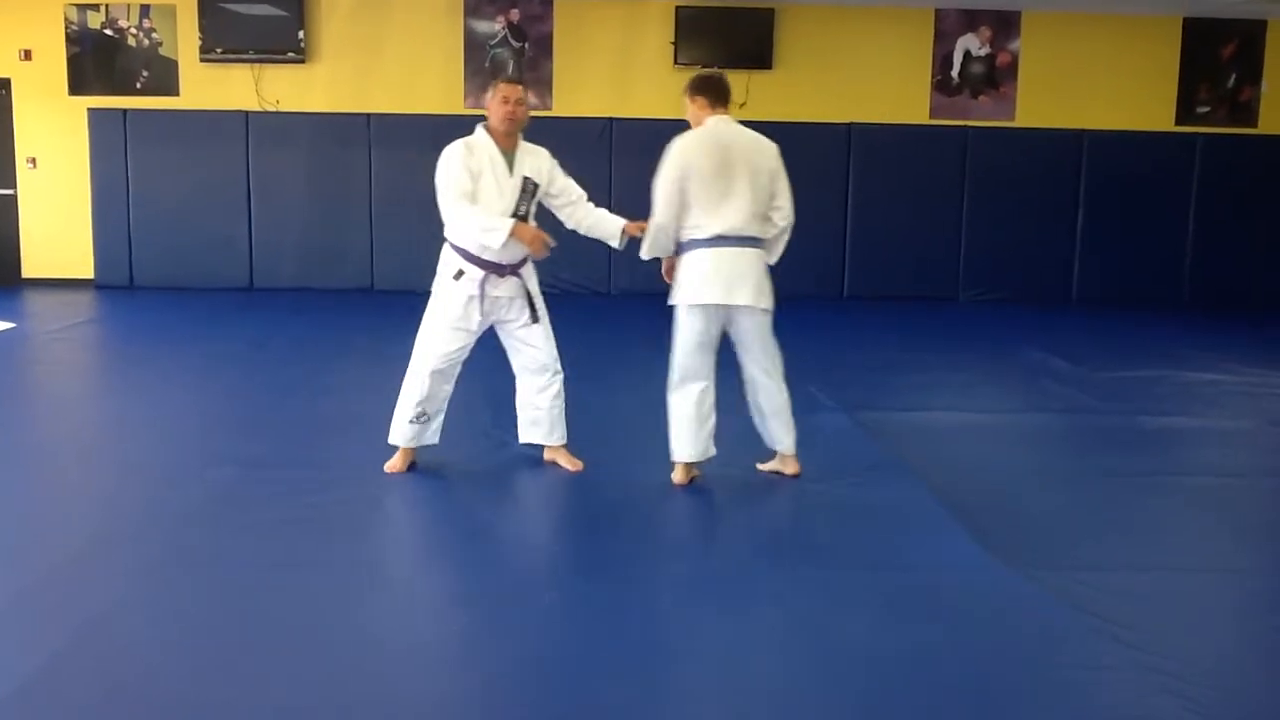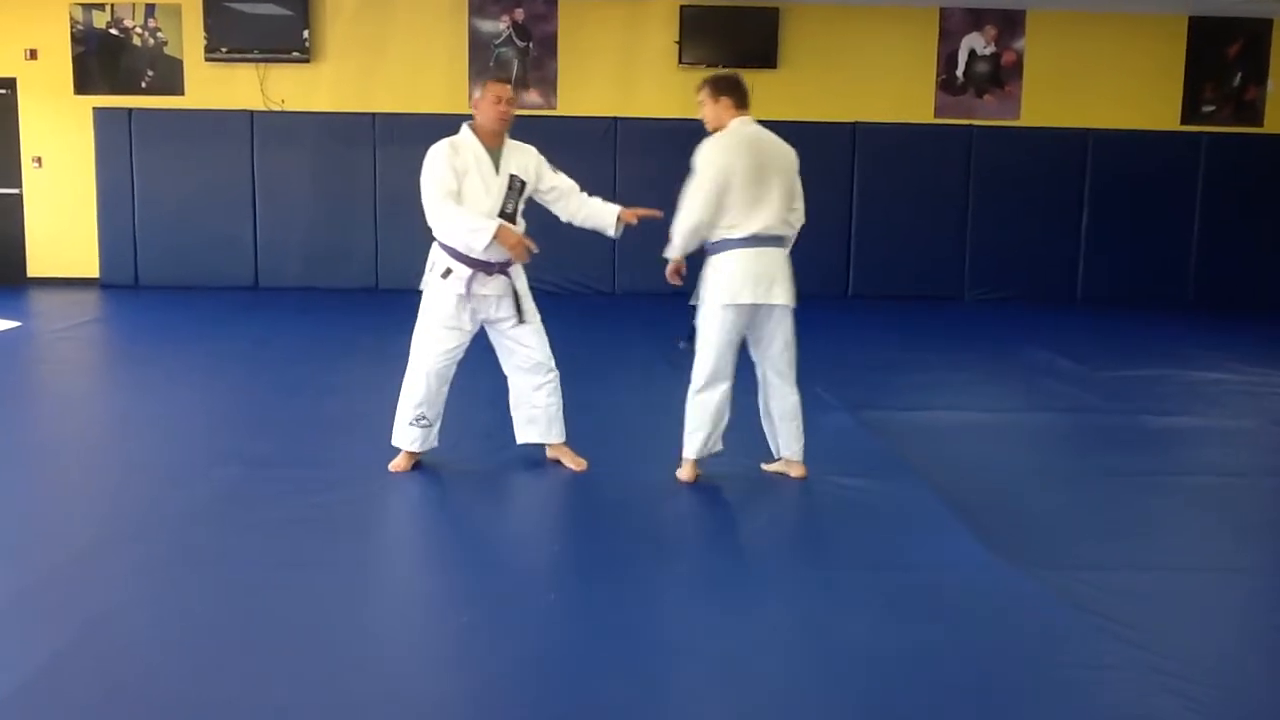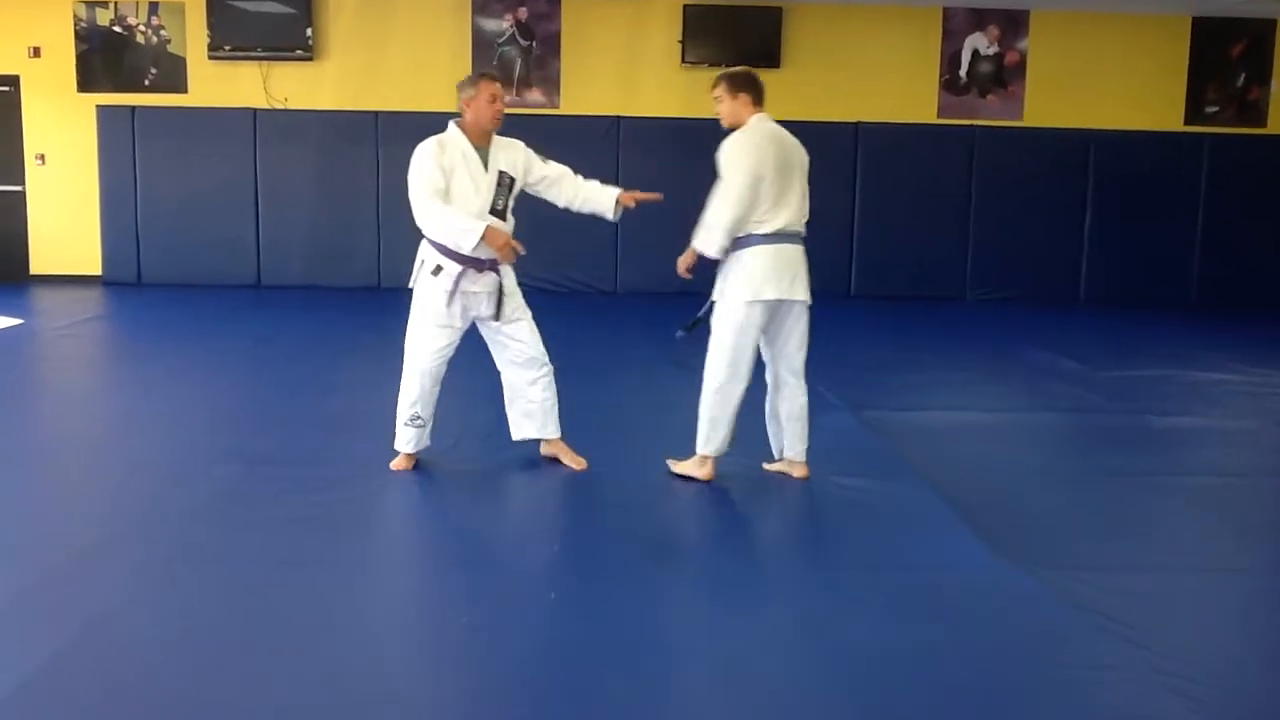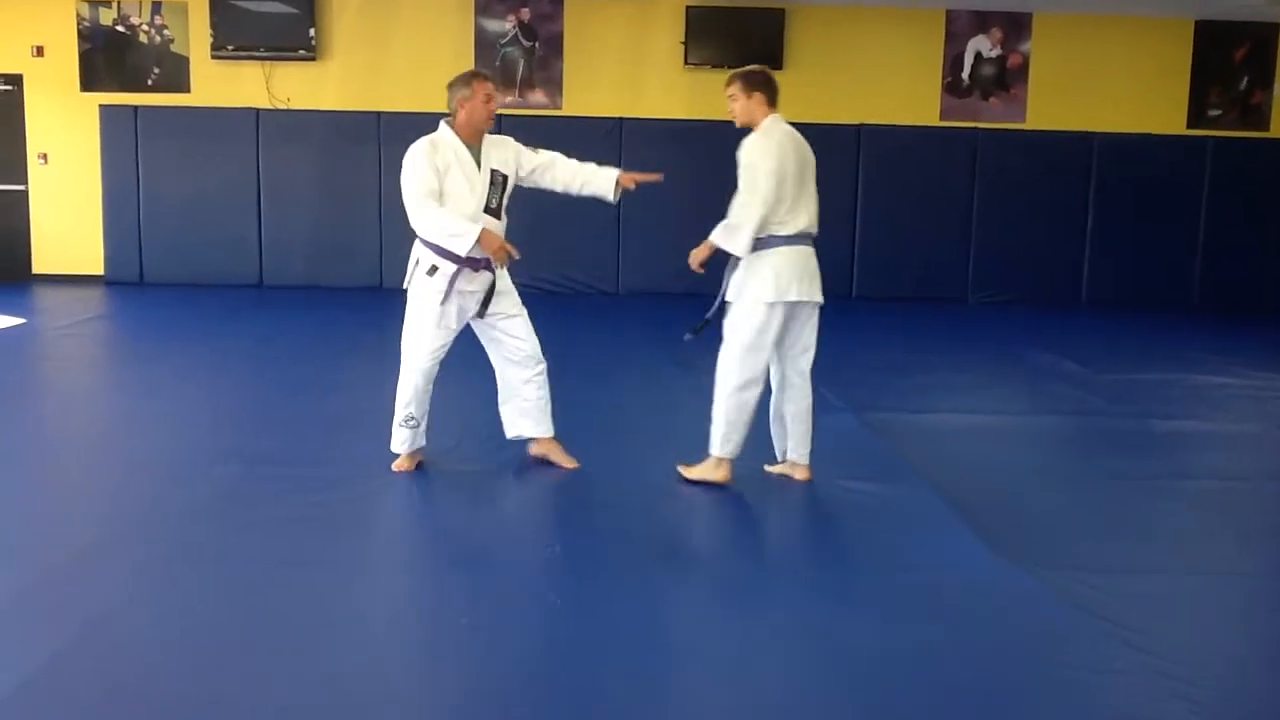
dt=0.1s
person 1, frame 1
left shoulder: (683, 147)
right shoulder: (764, 147)
left elbow: (663, 214)
right elbow: (783, 214)
left wrist: (665, 255)
left hip: (699, 265)
right hip: (747, 264)
left knee: (691, 371)
right knee: (763, 365)
left ankle: (685, 463)
right ankle: (786, 454)
person 1, frame 2
left shoulder: (717, 147)
right shoulder: (782, 148)
left elbow: (696, 209)
right elbow: (796, 212)
left wrist: (677, 254)
left hip: (732, 266)
right hip: (774, 265)
left knee: (711, 368)
right knee: (777, 368)
left ankle: (691, 462)
right ankle: (791, 457)
person 1, frame 3
left shoulder: (740, 143)
right shoulder: (793, 145)
left elbow: (730, 205)
left wrist: (696, 249)
left hip: (749, 262)
right hip: (790, 262)
left knee: (727, 363)
right knee: (788, 367)
left ankle: (704, 458)
right ankle: (794, 458)
person 1, frame 4
left shoulder: (761, 141)
right shoulder: (796, 141)
left elbow: (752, 205)
left wrist: (711, 244)
left hip: (768, 265)
right hip: (800, 261)
left knee: (740, 365)
right knee: (794, 369)
left ankle: (719, 461)
right ankle: (797, 459)
person 2, frame 1
left shoulder: (539, 159)
right shoulder: (460, 153)
left elbow: (576, 207)
right elbow: (457, 212)
left wrist: (622, 228)
right wrist: (513, 229)
left hip: (515, 279)
right hip: (465, 276)
left knee: (542, 363)
right knee: (434, 361)
left ankle: (553, 444)
right ankle: (408, 445)
person 2, frame 2
left shoulder: (525, 157)
right shoulder: (446, 153)
left elbow: (567, 197)
right elbow: (440, 213)
left wrist: (617, 213)
right wrist: (498, 232)
left hip: (504, 279)
right hip: (454, 276)
left knee: (536, 362)
right knee: (430, 364)
left ankle: (555, 443)
right ankle: (411, 446)
person 2, frame 3
left shoulder: (514, 152)
right shoulder: (433, 151)
left elbow: (562, 184)
right elbow: (429, 212)
left wrist: (615, 197)
right wrist: (484, 232)
left hip: (494, 276)
right hip: (445, 274)
left knee: (529, 357)
right knee: (424, 362)
left ankle: (550, 439)
right ankle: (410, 447)
person 2, frame 4
left shoulder: (505, 150)
right shoulder: (426, 151)
left elbow: (557, 170)
right elbow: (423, 213)
left wrist: (615, 176)
right wrist: (479, 235)
left hip: (488, 275)
right hip: (438, 273)
left knee: (525, 354)
right knee: (420, 362)
left ankle: (541, 439)
right ankle: (409, 447)
